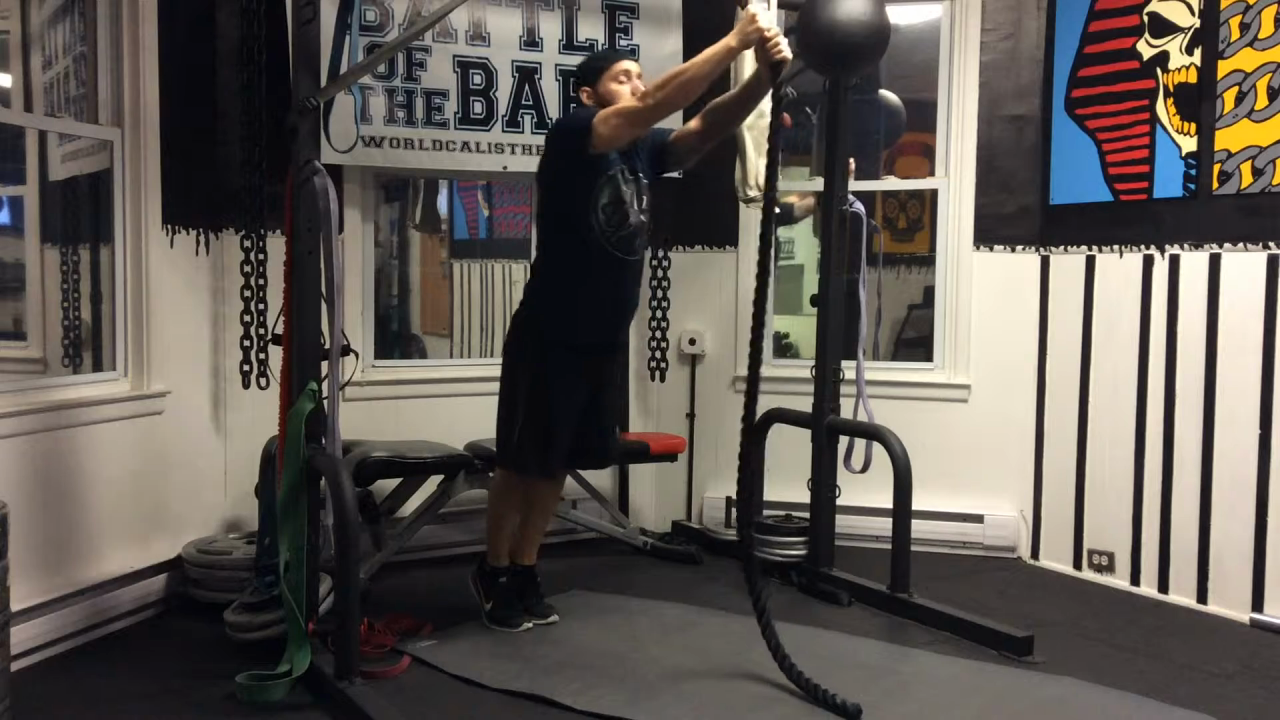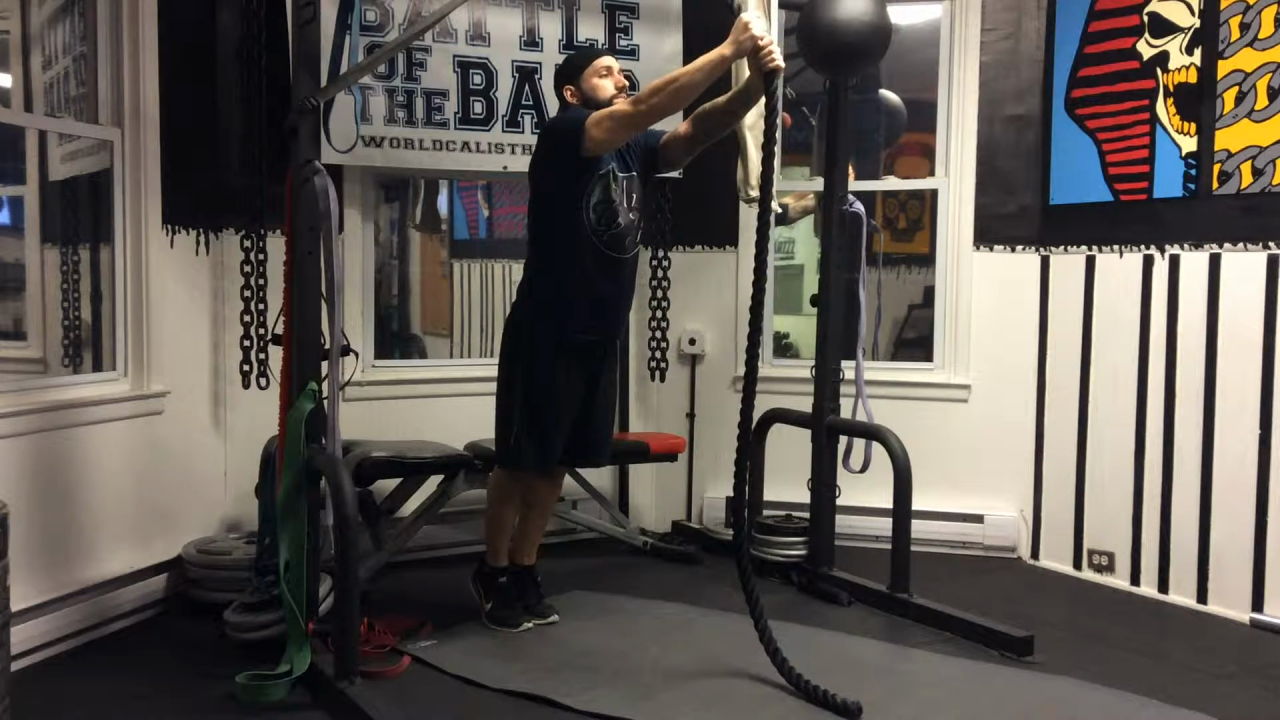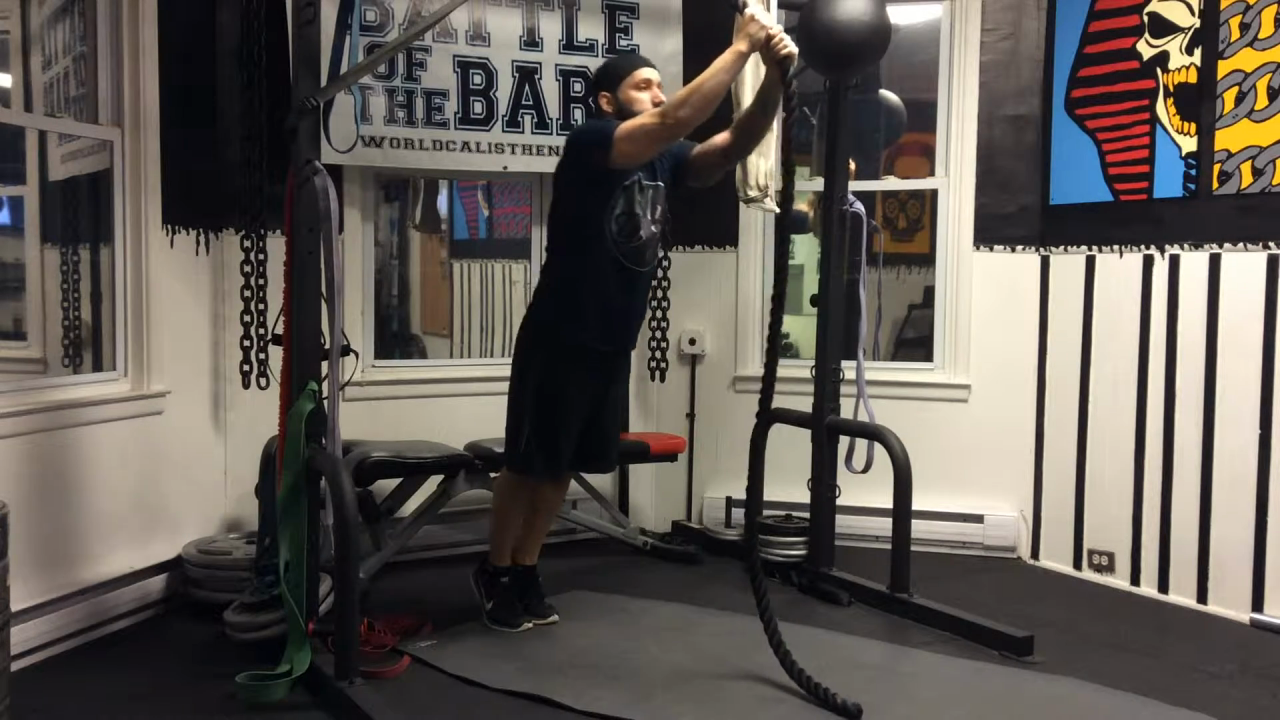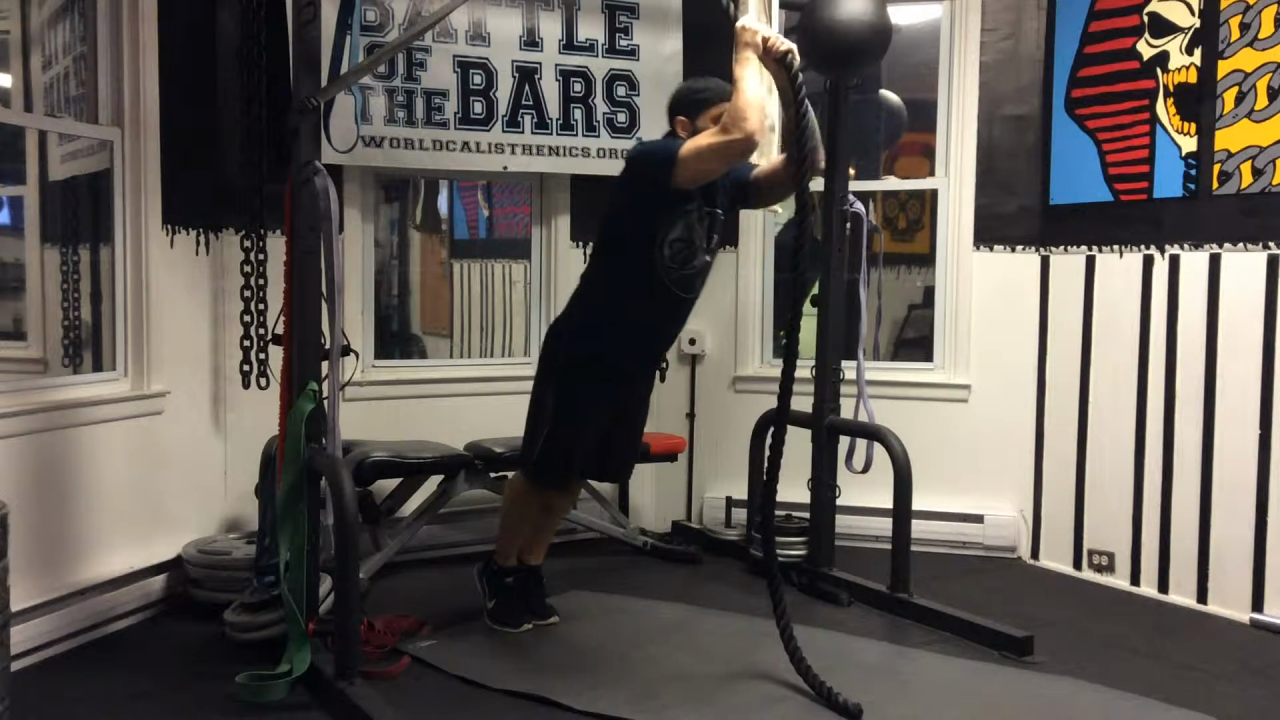
dt=0.5s
person 1, frame 1
left shoulder: (646, 149)
right shoulder: (572, 137)
left elbow: (709, 125)
right elbow: (655, 104)
left wrist: (764, 73)
right wrist: (734, 39)
left hip: (605, 339)
right hip: (550, 337)
left knee: (556, 463)
right knee: (523, 461)
left ankle: (523, 571)
right ankle: (493, 573)
person 1, frame 2
left shoulder: (635, 148)
right shoulder: (562, 136)
left elbow: (699, 128)
right elbow: (647, 107)
left wrist: (756, 81)
right wrist: (728, 48)
left hip: (600, 335)
right hip: (546, 334)
left knee: (555, 462)
right knee: (521, 460)
left ankle: (523, 570)
right ankle: (493, 573)
person 1, frame 3
left shoulder: (666, 159)
right shoulder: (591, 143)
left elbow: (736, 142)
right elbow: (679, 118)
left wrist: (774, 75)
right wrist: (739, 46)
left hip: (613, 344)
right hip: (559, 340)
left knee: (561, 467)
right knee: (529, 464)
left ankle: (524, 573)
right ankle: (495, 574)
person 1, frame 4
left shoulder: (725, 184)
right shoulder: (650, 163)
left elbow: (801, 166)
right elbow: (743, 138)
left wrist: (786, 80)
right wrist: (746, 55)
left hip: (638, 360)
right hip: (585, 352)
left knee: (573, 474)
right knee: (546, 469)
left ankle: (527, 572)
right ankle: (499, 571)
